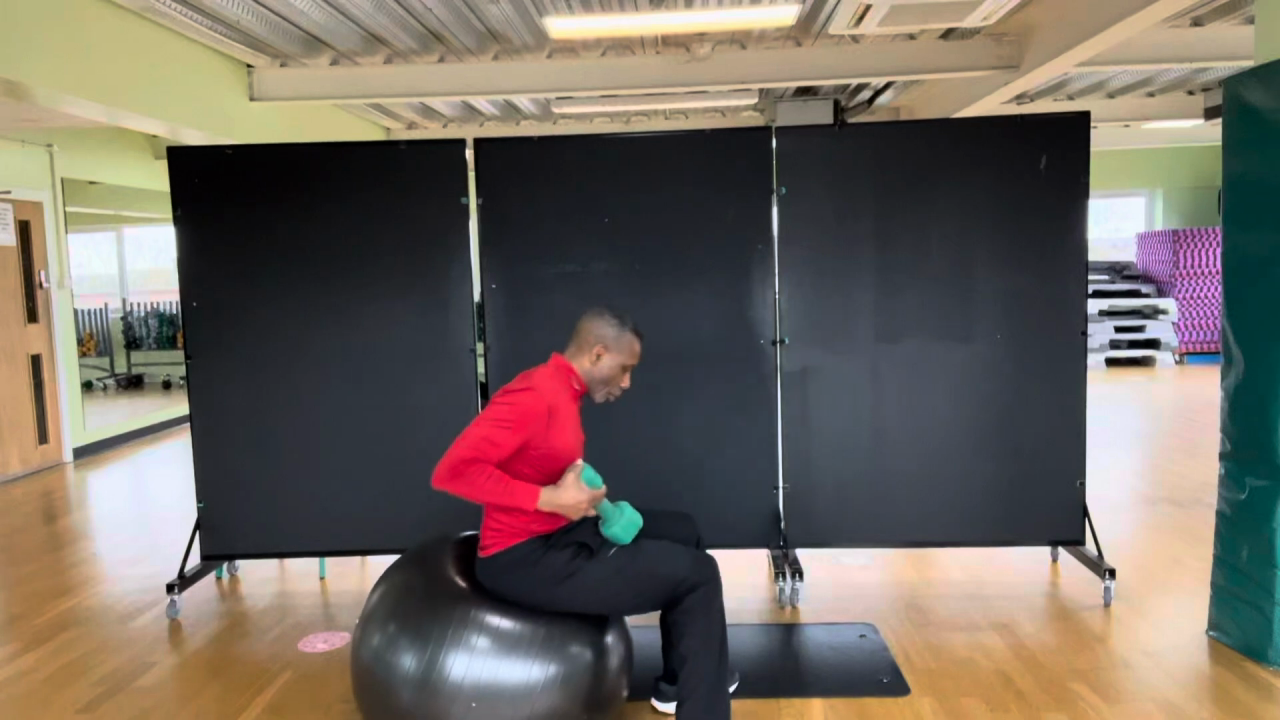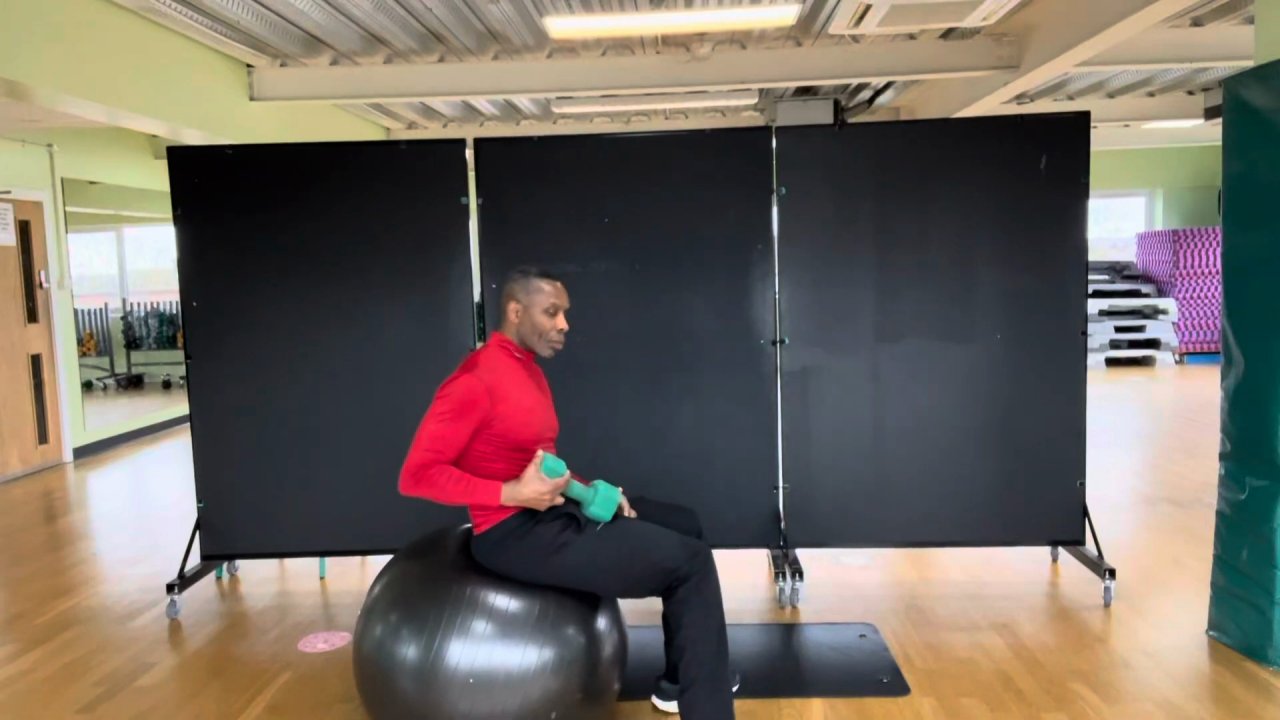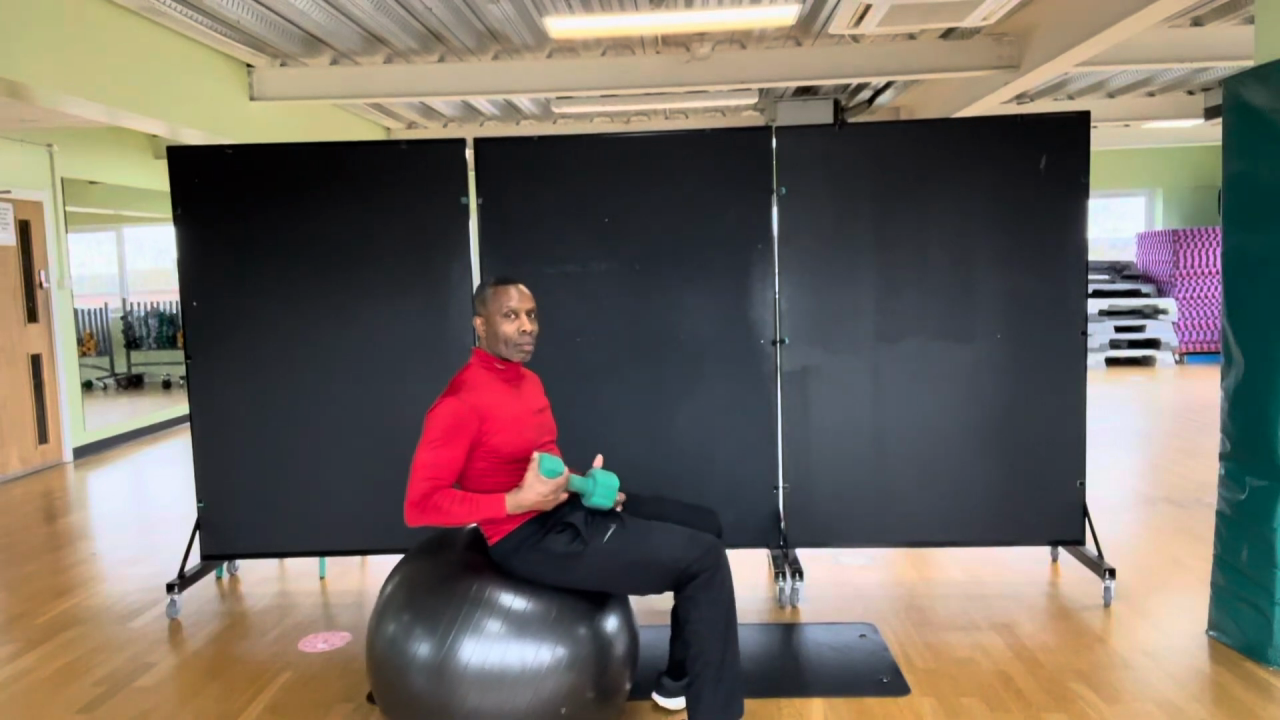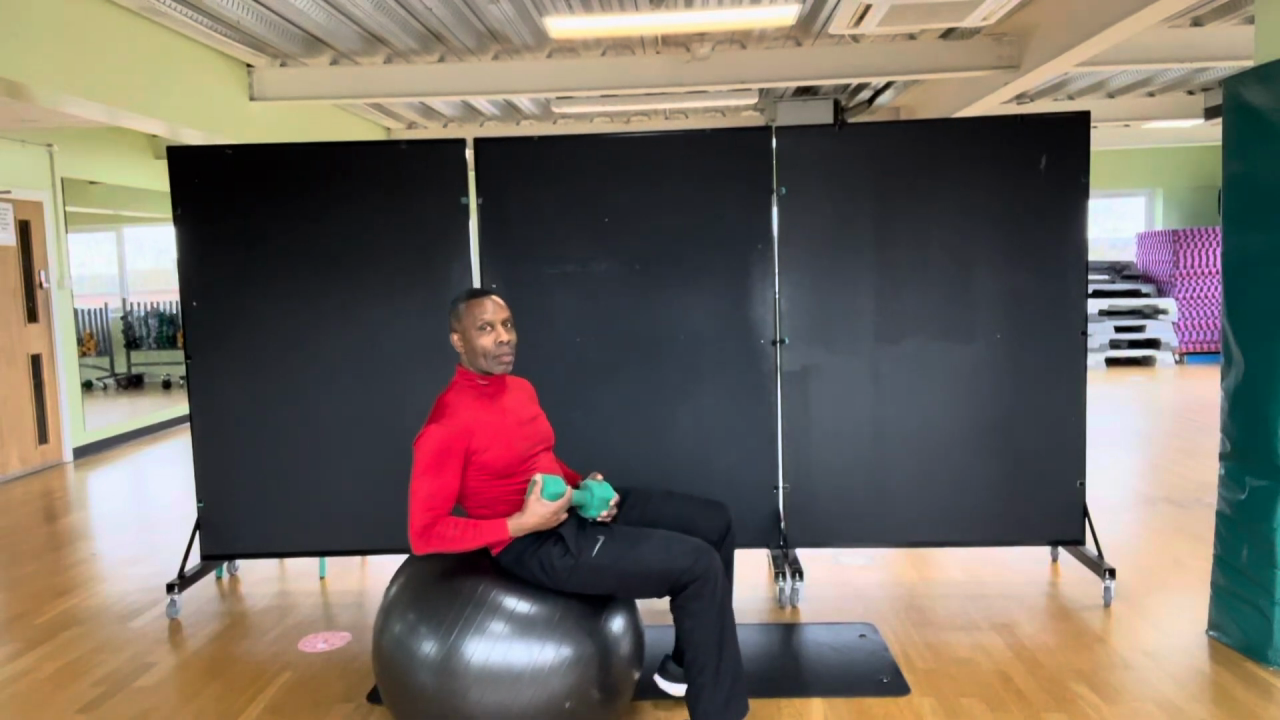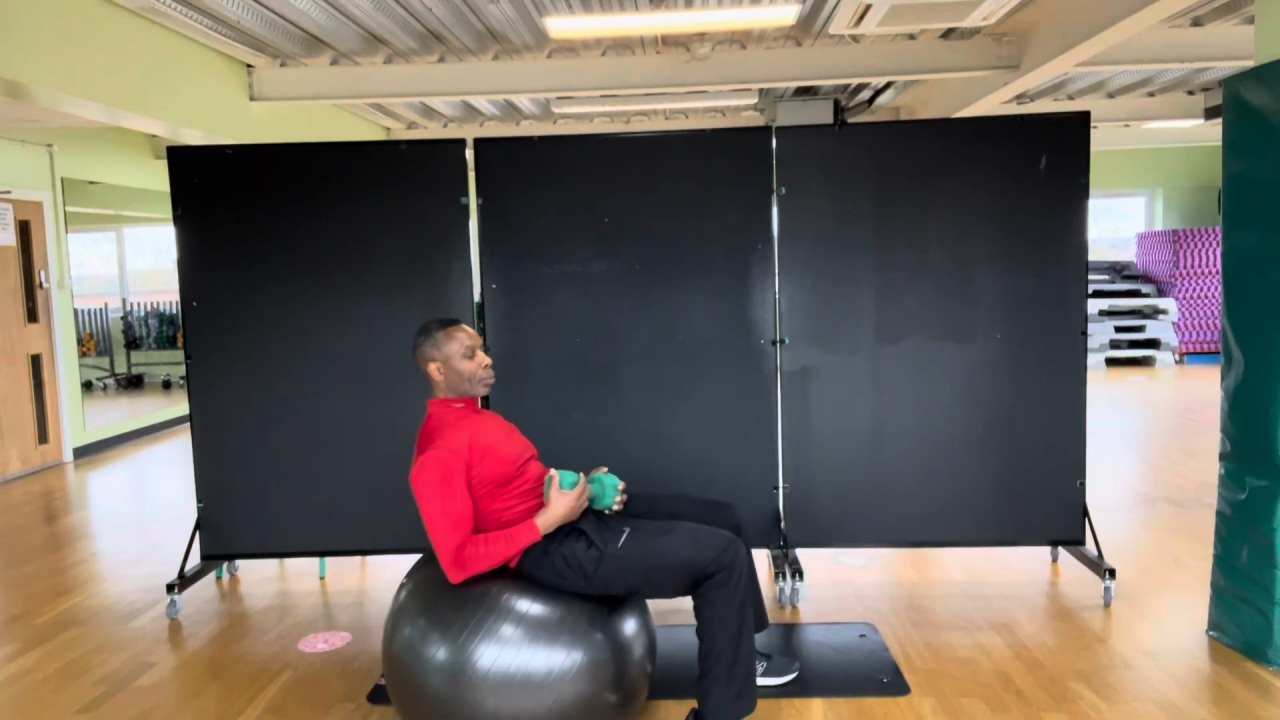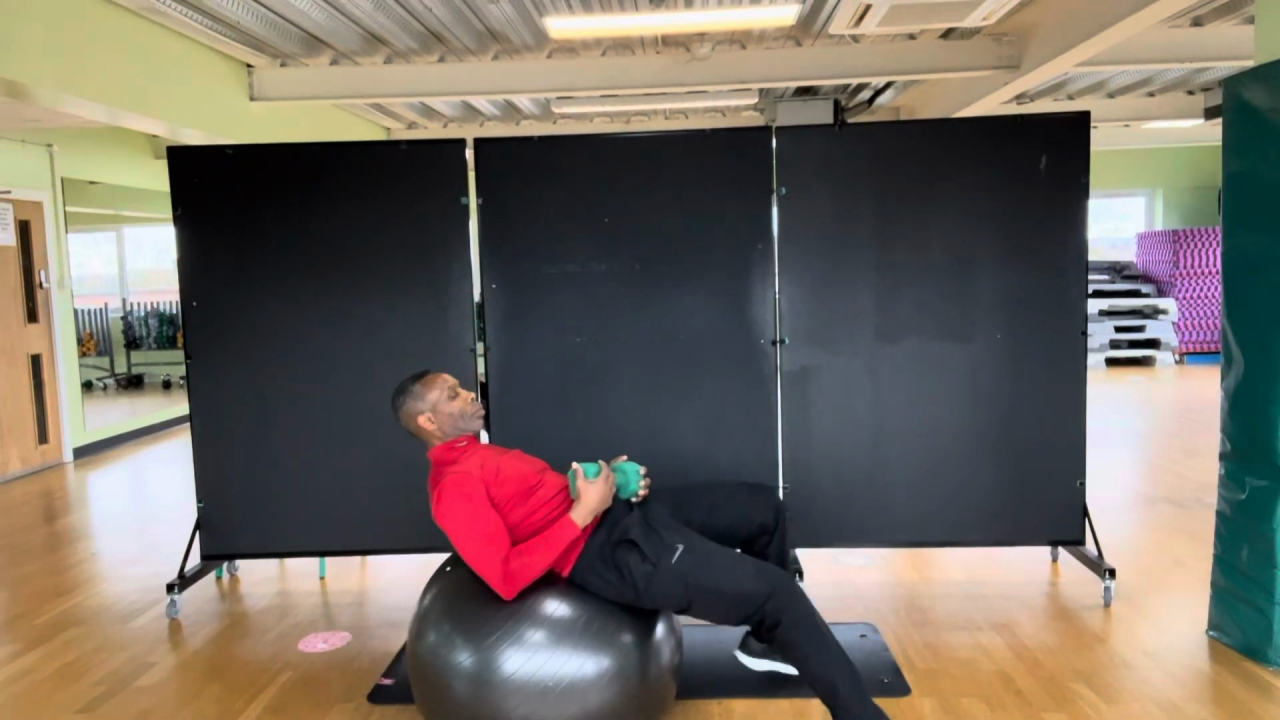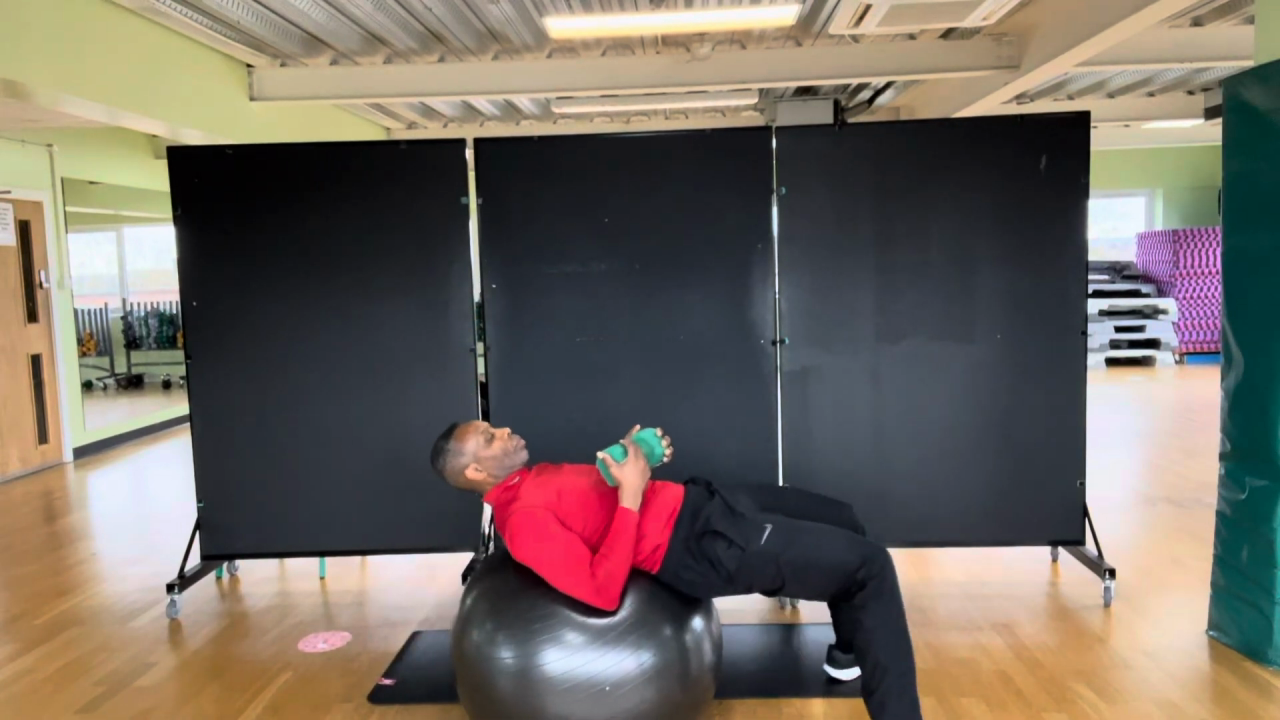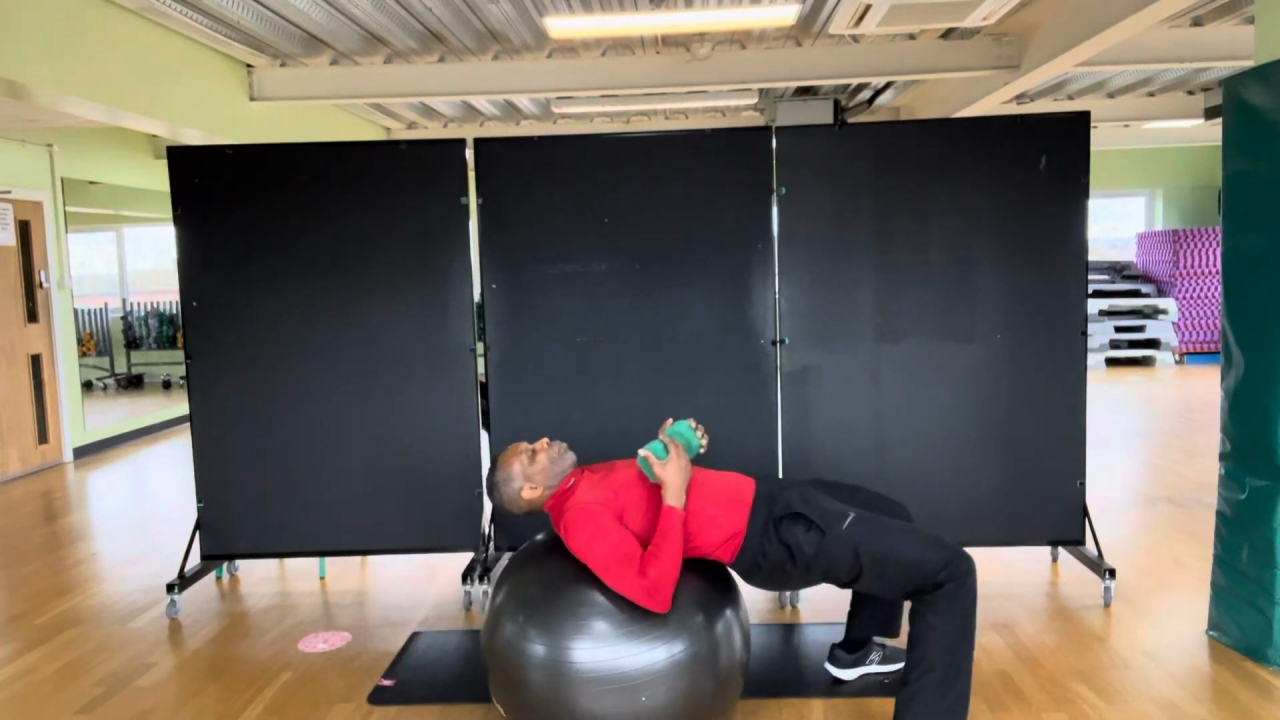
dt=0.5s
person 1, frame 1
left shoulder: (560, 393)
right shoulder: (537, 397)
right elbow: (453, 469)
left wrist: (580, 503)
right wrist: (549, 499)
left hip: (556, 534)
right hip: (525, 560)
left knee: (681, 533)
right knee: (697, 574)
left ankle: (678, 682)
person 1, frame 2
left shoulder: (528, 371)
right shoulder: (476, 380)
right elbow: (416, 475)
right wrist: (512, 493)
left hip: (552, 512)
right hip: (517, 535)
left knee: (684, 525)
right knee: (690, 562)
left ankle: (681, 679)
person 1, frame 3
left shoulder: (527, 380)
right shoulder: (461, 403)
right elbow: (420, 505)
right wrist: (517, 501)
left hip: (571, 507)
right hip: (534, 537)
left knee: (704, 526)
right knee: (704, 557)
left ankle: (680, 675)
person 1, frame 4
left shoulder: (521, 389)
right shoulder: (447, 426)
right elbow: (424, 533)
right wrist: (521, 523)
left hip: (576, 511)
right hip: (537, 545)
left knee: (714, 521)
right knee: (697, 566)
left ankle: (683, 665)
person 1, frame 5
left shoulder: (480, 419)
right shoulder: (438, 455)
right elbow: (458, 561)
left wrist: (588, 486)
right wrist: (551, 518)
left hip: (583, 517)
right hip: (559, 548)
left knee: (721, 519)
right knee: (722, 552)
left ankle: (741, 653)
person 1, frame 6
left shoulder: (475, 456)
right shoulder: (455, 485)
right elbow: (506, 578)
left wrist: (608, 484)
right wrist: (584, 511)
left hip: (623, 515)
right hip: (613, 553)
left knee: (764, 507)
right knee: (776, 594)
left ankle: (763, 641)
person 1, frame 7
left shoulder: (527, 481)
right shoulder: (523, 520)
right elbow: (604, 591)
left wrist: (633, 459)
right wrist: (631, 494)
left hip: (700, 504)
right hip: (706, 543)
left knee: (840, 521)
right knee: (870, 564)
left ankle: (849, 649)
person 1, frame 8
left shoulder: (582, 482)
right shoulder: (579, 515)
right elbow: (655, 591)
left wrist: (676, 451)
right wrist: (674, 491)
left hip: (769, 499)
right hip: (779, 534)
left knee: (896, 524)
right knee: (950, 569)
left ankle: (856, 648)
